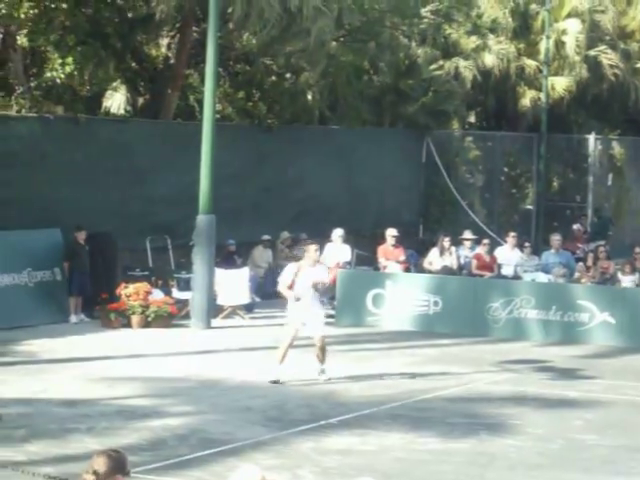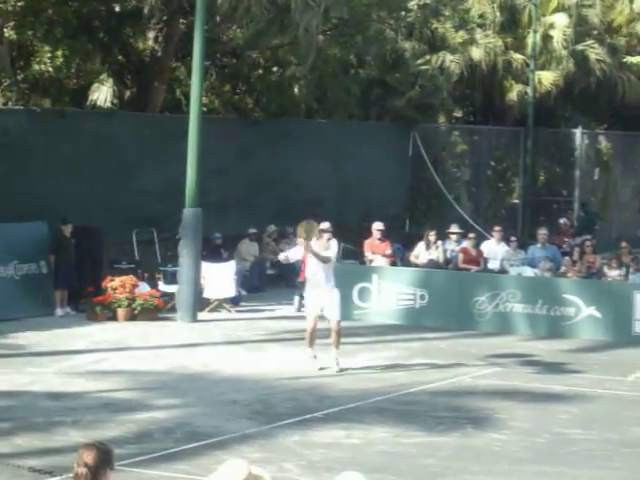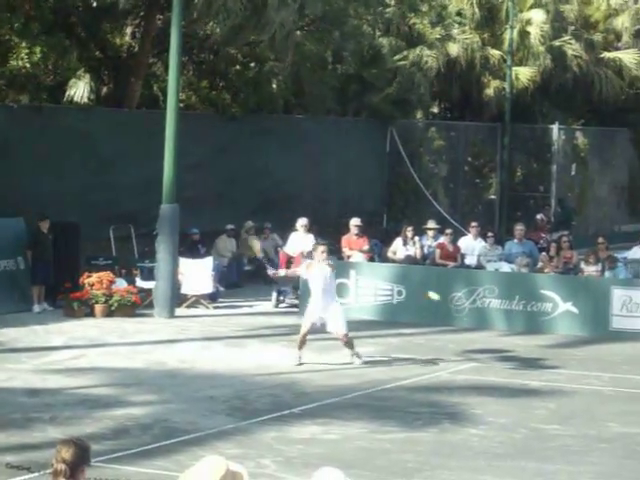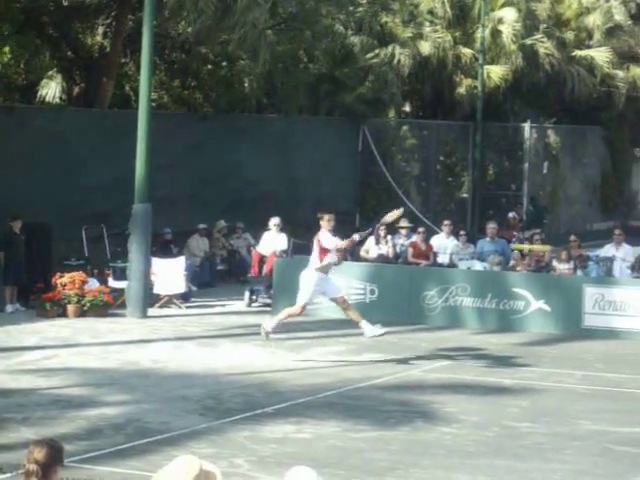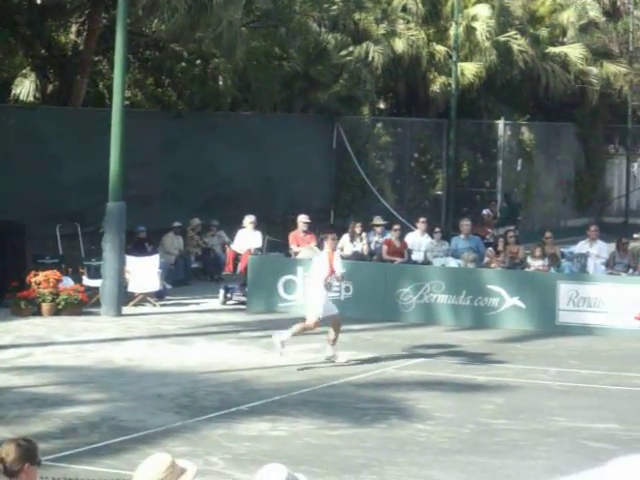
dt=0.3s
person 1, frame 1
left shoulder: (322, 269)
right shoulder: (294, 268)
left elbow: (322, 288)
right elbow: (281, 286)
left wrist: (318, 286)
right wrist: (291, 295)
left hip: (314, 310)
right hip: (296, 309)
left knee: (320, 343)
right knee: (289, 340)
left ankle: (321, 369)
right ankle: (278, 373)
person 1, frame 2
left shoulder: (332, 249)
right shoulder: (303, 248)
left elbow: (325, 260)
right elbow: (286, 257)
left wrist: (310, 251)
right wrist: (283, 256)
left hip: (329, 293)
right hip: (312, 293)
left knee: (335, 327)
right knee: (311, 328)
left ankle: (335, 358)
right ankle: (311, 354)
person 1, frame 3
left shoulder: (328, 265)
right shoulder: (307, 265)
left elbow: (332, 267)
right elbow: (296, 272)
left wrist: (327, 264)
right wrist: (283, 272)
left hip: (332, 306)
right hip: (315, 305)
left knee: (343, 336)
right knee: (304, 331)
left ankle: (354, 353)
right ankle: (298, 355)
person 1, frame 4
left shoulder: (330, 236)
right shoulder: (323, 235)
right elbow: (342, 246)
right wrist: (356, 237)
left hip: (323, 277)
right hip: (312, 276)
left knee: (344, 304)
right knee: (298, 310)
left ankle: (367, 328)
right ankle: (270, 324)
person 1, frame 5
left shoulder: (318, 256)
right shoulder: (334, 254)
right elbow: (340, 277)
right wrist: (336, 278)
left hip: (319, 293)
right hip: (317, 293)
left knee: (337, 321)
right knee: (311, 324)
left ankle: (331, 353)
right ankle: (283, 336)
